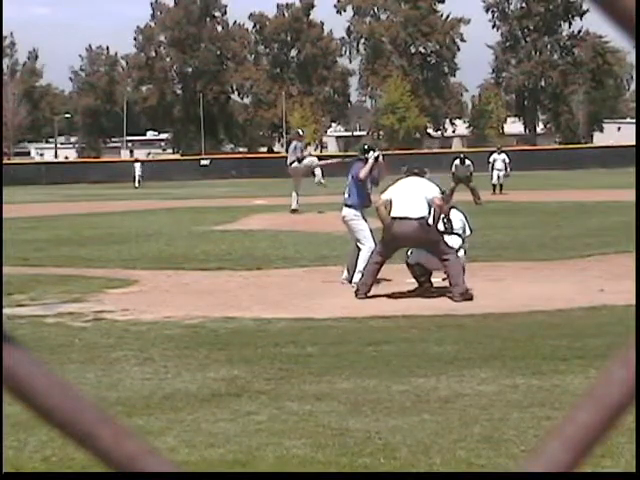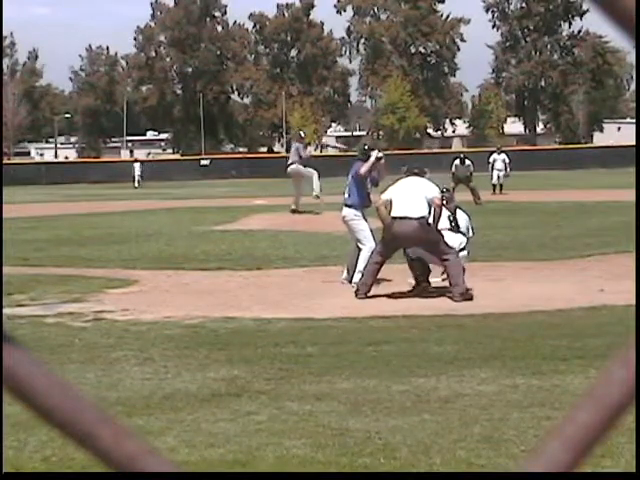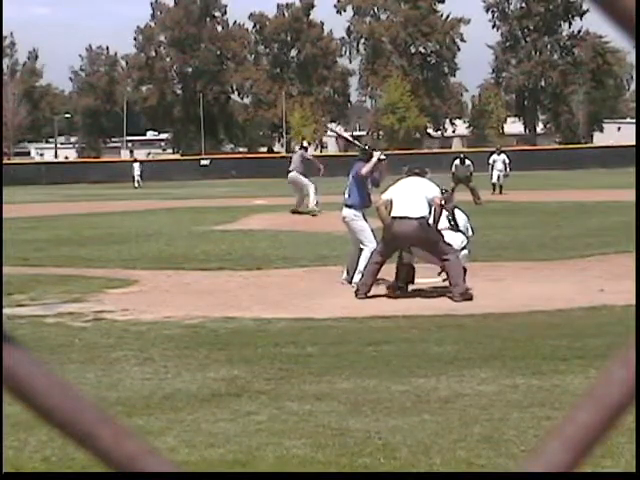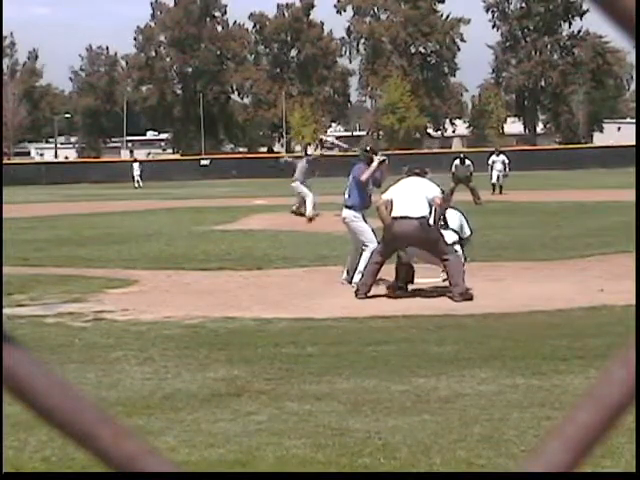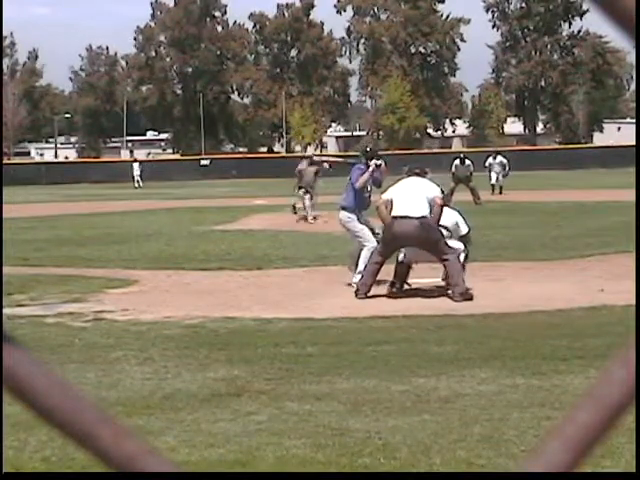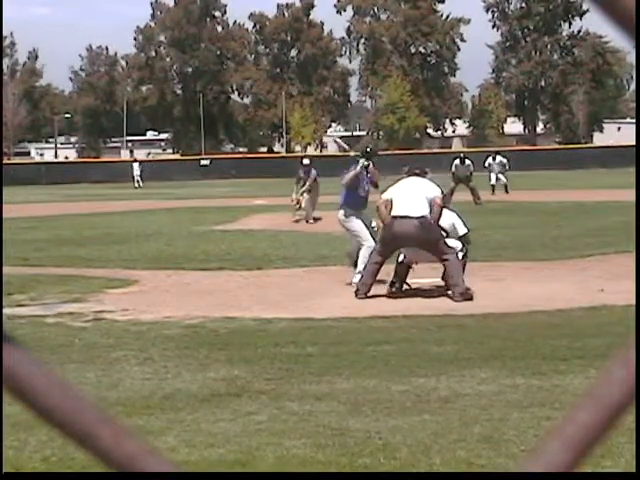
dt=0.2s
person 1, frame 1
left shoulder: (364, 167)
right shoulder: (358, 166)
left elbow: (377, 181)
right elbow: (361, 176)
left wrist: (380, 164)
right wrist: (371, 160)
left hip: (354, 212)
right hip: (353, 212)
left knee: (360, 244)
right knee: (368, 245)
left ankle: (347, 276)
right ankle: (358, 279)
person 1, frame 2
left shoulder: (365, 167)
right shoulder: (358, 165)
left elbow: (377, 182)
right elbow: (362, 172)
left wrist: (381, 164)
right wrist: (373, 158)
left hip: (354, 212)
right hip: (353, 212)
left knee: (360, 245)
right knee: (369, 245)
left ankle: (348, 276)
right ankle: (358, 279)
person 1, frame 3
left shoulder: (363, 168)
right shoulder: (359, 166)
left elbow: (377, 183)
right elbow: (363, 173)
left wrist: (382, 166)
right wrist: (375, 159)
left hip: (354, 212)
right hip: (353, 212)
left knee: (359, 245)
right knee: (370, 245)
left ankle: (348, 276)
right ankle: (358, 280)
person 1, frame 4
left shoulder: (365, 169)
right shoulder: (360, 167)
left elbow: (379, 183)
right elbow: (363, 179)
left wrist: (384, 166)
right wrist: (375, 163)
left hip: (353, 213)
right hip: (353, 214)
left knee: (359, 246)
right knee: (371, 245)
left ankle: (348, 276)
right ankle: (358, 279)
person 1, frame 5
left shoulder: (366, 171)
right shoulder: (359, 170)
left elbow: (379, 183)
right elbow: (358, 185)
left wrist: (382, 169)
right wrist: (371, 169)
left hip: (356, 214)
right hip: (350, 215)
left knee: (375, 235)
right knee: (370, 244)
right ankle: (358, 279)
person 1, frame 6
left shoulder: (366, 172)
right shoulder: (356, 170)
left elbow: (376, 184)
right elbow: (344, 182)
left wrist: (371, 169)
right wrist: (358, 169)
left hip: (359, 213)
right hip: (348, 214)
right knee: (368, 244)
right ankle: (358, 279)
person 2, frame 1
left shoulder: (396, 184)
right shoulder: (428, 184)
left elbow: (380, 205)
right elbow: (438, 203)
left wrist: (388, 226)
right wrist: (434, 226)
left hip: (396, 226)
right hip: (419, 226)
left knee: (378, 255)
right knee: (449, 254)
left ankle: (362, 290)
right ankle: (459, 292)
person 2, frame 2
left shoulder: (396, 184)
right shoulder: (428, 184)
left elbow: (380, 205)
right elbow: (437, 203)
left wrist: (388, 226)
right wrist: (433, 226)
left hip: (396, 226)
right hip: (419, 225)
left knee: (378, 255)
right knee: (449, 254)
left ankle: (362, 290)
right ankle: (459, 292)
person 2, frame 3
left shoulder: (397, 184)
right shoulder: (428, 183)
left elbow: (380, 205)
right elbow: (438, 202)
left wrist: (389, 226)
right wrist: (434, 225)
left hip: (396, 226)
right hip: (419, 225)
left knee: (378, 255)
right knee: (449, 254)
left ankle: (362, 290)
right ankle: (459, 292)
person 2, frame 4
left shoulder: (398, 185)
right shoulder: (428, 184)
left elbow: (380, 205)
right elbow: (438, 202)
left wrist: (389, 226)
right wrist: (435, 225)
left hip: (396, 226)
right hip: (419, 225)
left knee: (379, 255)
right knee: (449, 254)
left ankle: (362, 290)
right ankle: (459, 292)
person 2, frame 5
left shoulder: (398, 184)
right shoulder: (429, 184)
left elbow: (381, 204)
right elbow: (438, 203)
left wrist: (389, 226)
right wrist: (434, 226)
left hip: (397, 226)
right hip: (420, 225)
left knee: (378, 255)
right knee: (449, 254)
left ankle: (362, 290)
right ankle: (459, 292)
person 2, frame 6
left shoulder: (398, 184)
right shoulder: (429, 184)
left elbow: (381, 204)
right elbow: (438, 203)
left wrist: (388, 226)
right wrist: (433, 225)
left hip: (396, 225)
right hip: (419, 225)
left knee: (378, 254)
right knee: (449, 254)
left ankle: (361, 290)
right ankle: (459, 292)
